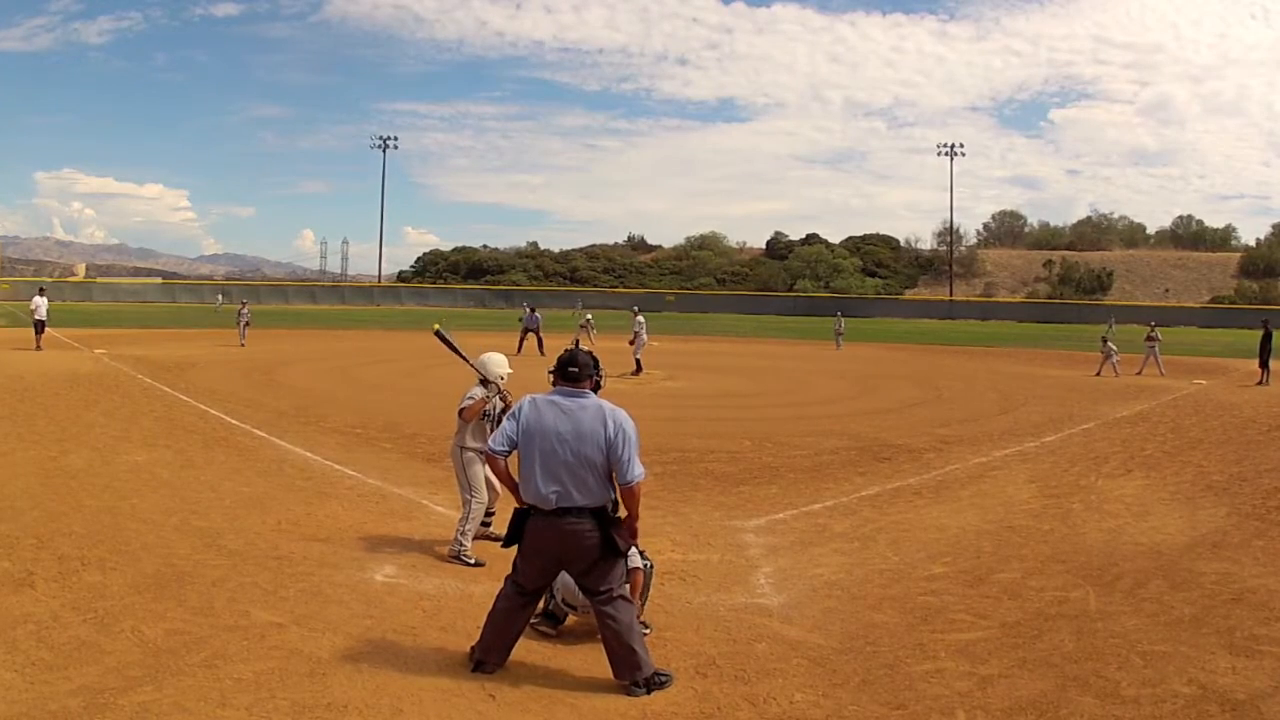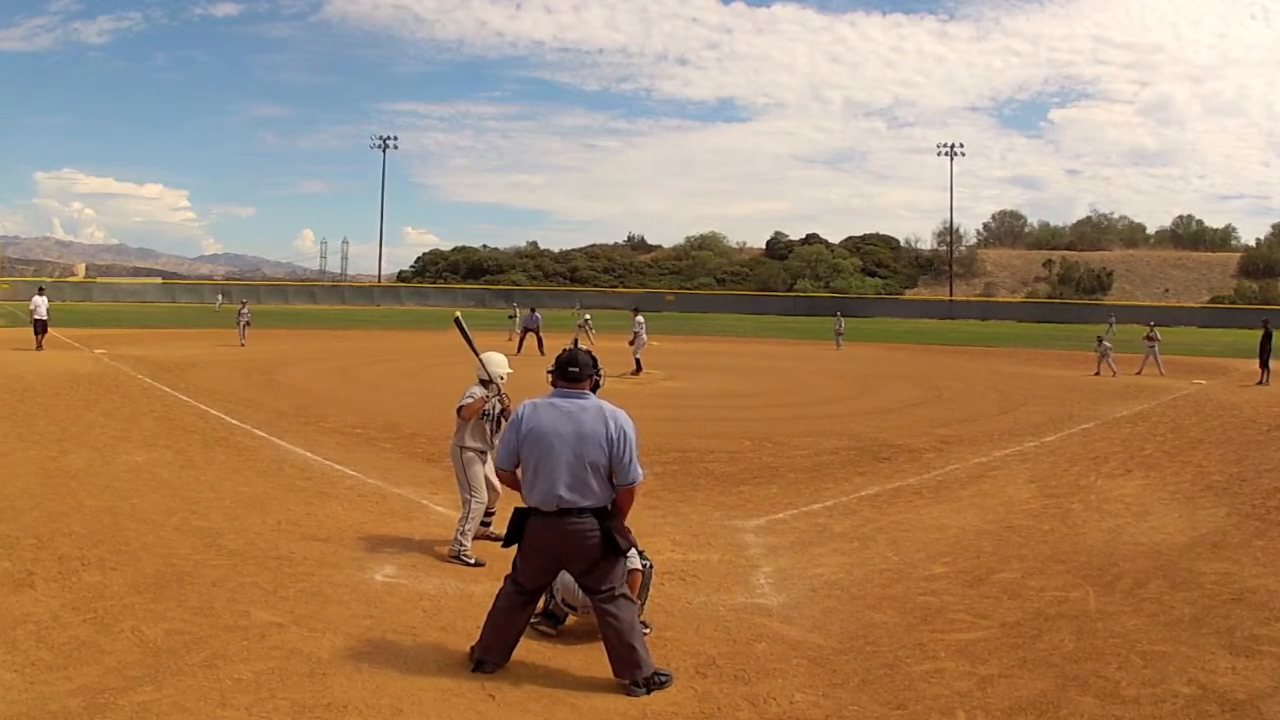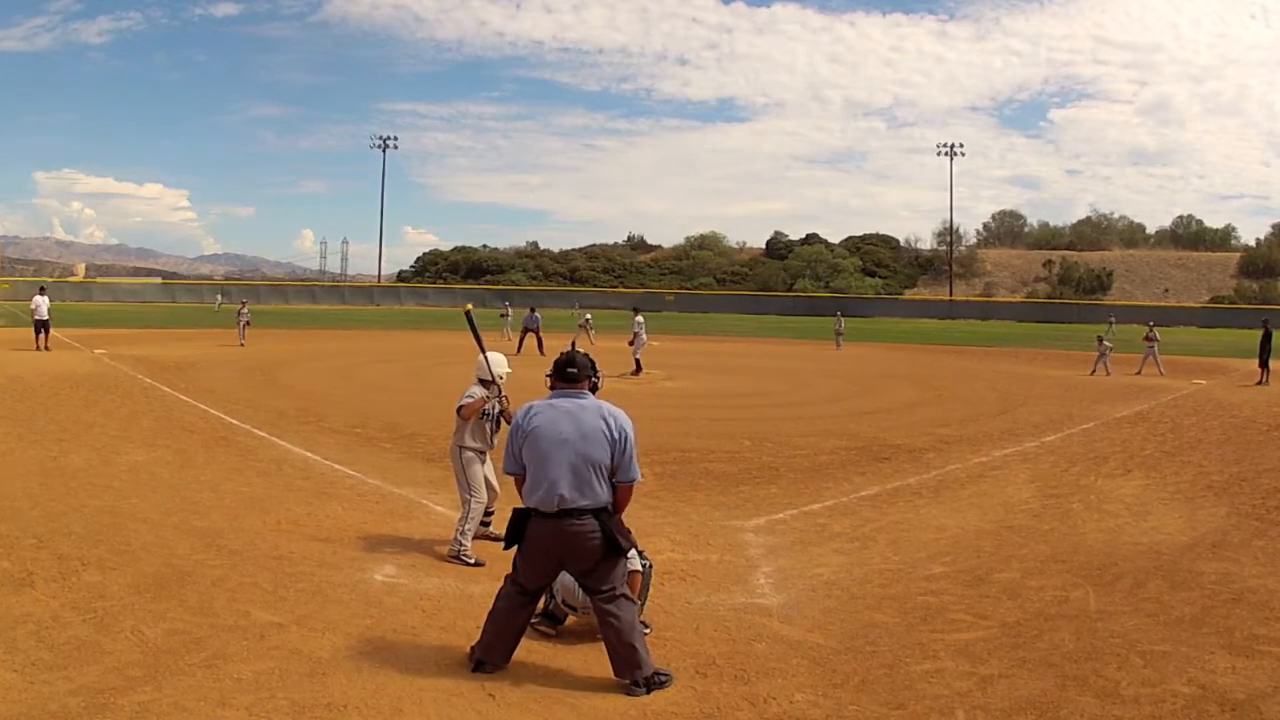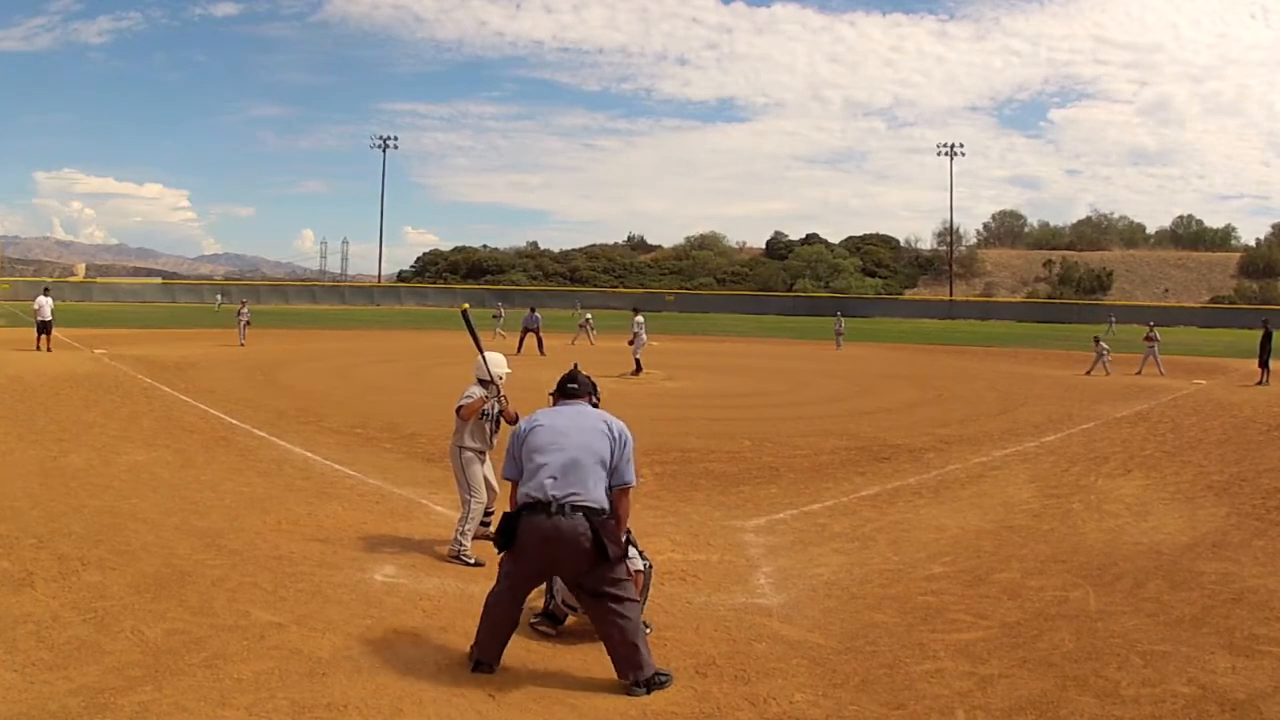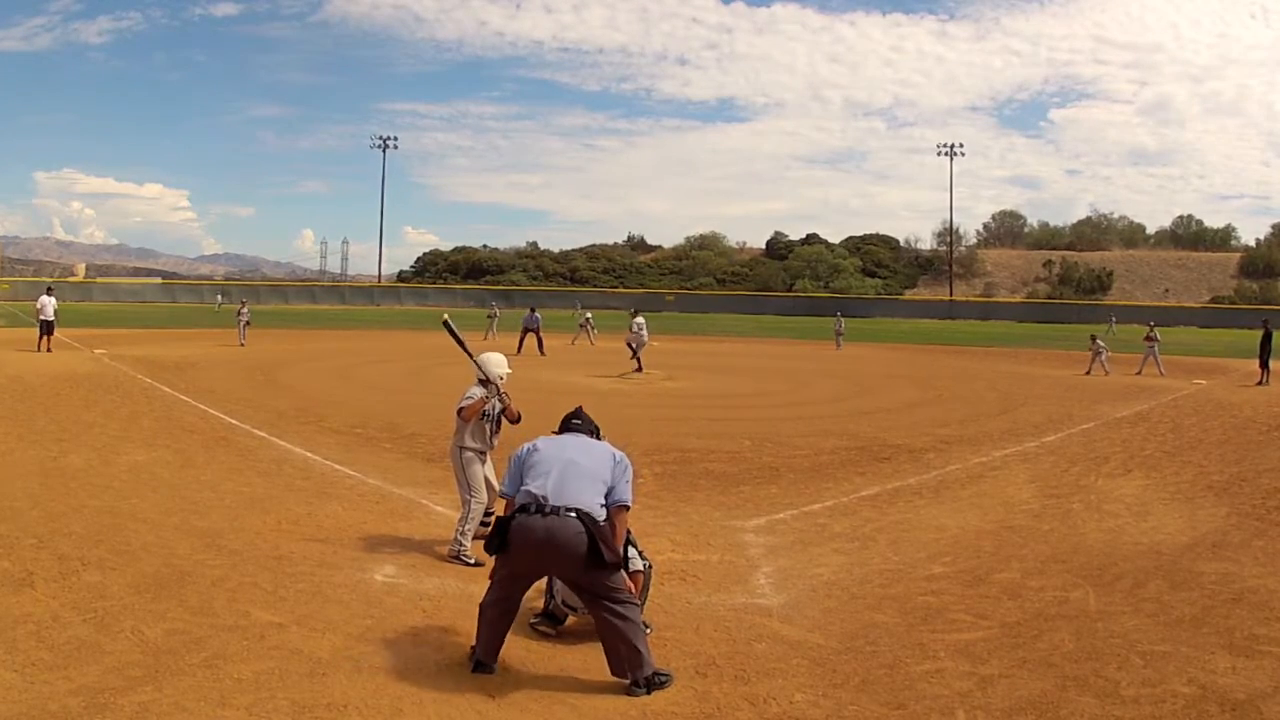
dt=0.3s
person 1, frame 1
left shoulder: (527, 408)
right shoulder: (614, 417)
left elbow: (494, 452)
right elbow: (630, 481)
left wrist: (515, 489)
right wrist: (633, 518)
left hip: (540, 525)
right hip: (592, 527)
left knee: (518, 592)
right knee: (612, 600)
left ankle: (486, 656)
right ankle: (640, 675)
person 1, frame 2
left shoulder: (527, 413)
right shoulder: (614, 418)
left elbow: (504, 473)
right elbow: (628, 485)
right wrist: (615, 521)
left hip: (539, 525)
right hip: (592, 527)
left knee: (518, 592)
right knee: (613, 599)
left ankle: (486, 656)
right ankle: (640, 675)
person 1, frame 3
left shoulder: (527, 415)
right shoulder: (614, 418)
left elbow: (518, 478)
right elbow: (626, 484)
right wrist: (609, 520)
left hip: (539, 526)
right hip: (592, 528)
left knee: (518, 592)
right knee: (614, 600)
left ankle: (486, 657)
right ankle: (641, 675)
person 1, frame 4
left shoulder: (530, 423)
right shoulder: (614, 427)
left elbow: (515, 487)
right elbow: (622, 493)
right wrist: (616, 544)
left hip: (532, 522)
right hip: (584, 526)
left knee: (508, 591)
right knee: (617, 600)
person 1, frame 5
left shoulder: (530, 447)
right shoulder: (614, 455)
left elbow: (510, 503)
right elbow: (617, 515)
left wrist: (508, 548)
right wrist: (615, 565)
left hip: (525, 527)
right hip: (578, 533)
left knee: (502, 592)
right knee: (618, 600)
person 2, frame 1
left shoulder: (497, 394)
right shoulder: (476, 393)
right elbow: (465, 415)
left wrist: (509, 404)
right wrist: (488, 397)
left hip: (483, 452)
right hip: (467, 452)
left knee: (493, 492)
right knee: (477, 499)
left ankle: (482, 529)
right ankle: (459, 550)
person 2, frame 2
left shoulder: (496, 394)
right shoulder: (475, 392)
right elbow: (463, 414)
left wrist: (506, 407)
right wrist: (487, 397)
left hip: (483, 452)
right hip: (467, 452)
left knee: (493, 491)
right knee: (477, 499)
left ankle: (482, 529)
right ankle: (458, 549)
person 2, frame 3
left shoulder: (495, 393)
right shoulder: (475, 392)
left elbow: (512, 421)
right elbow: (463, 413)
left wrist: (505, 408)
right wrist: (487, 397)
left hip: (482, 452)
right hip: (466, 452)
left knee: (492, 492)
right knee: (476, 499)
left ankle: (482, 529)
right ankle: (459, 549)
person 2, frame 4
left shoulder: (496, 394)
right shoulder: (474, 392)
left elbow: (513, 420)
right elbow: (463, 413)
left wrist: (505, 407)
right wrist: (486, 397)
left hip: (481, 452)
right hip: (466, 452)
left knee: (491, 492)
right knee: (476, 499)
left ankle: (482, 529)
right ankle: (459, 549)
person 2, frame 5
left shoulder: (497, 394)
right shoulder: (475, 393)
left elbow: (515, 419)
right elbow: (464, 415)
left wrist: (508, 404)
right wrist: (486, 397)
left hip: (482, 452)
right hip: (466, 452)
left knee: (492, 493)
right knee: (476, 499)
left ankle: (481, 529)
right ankle: (458, 549)
